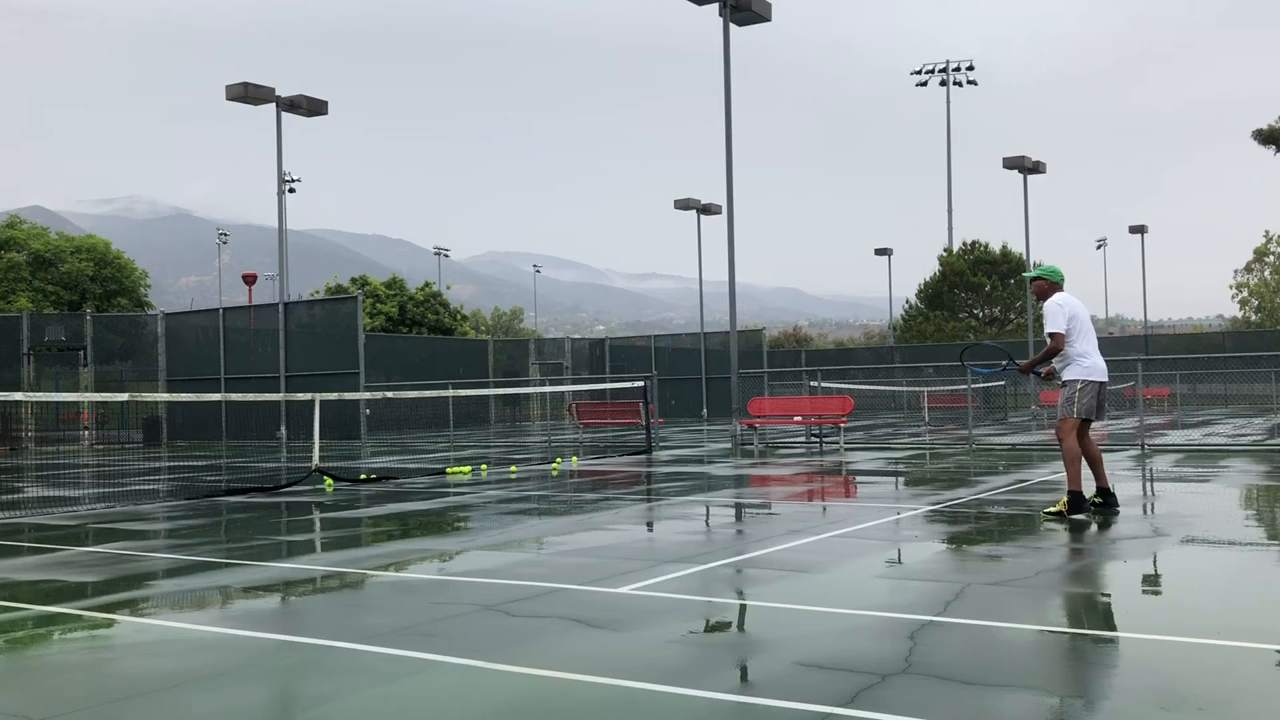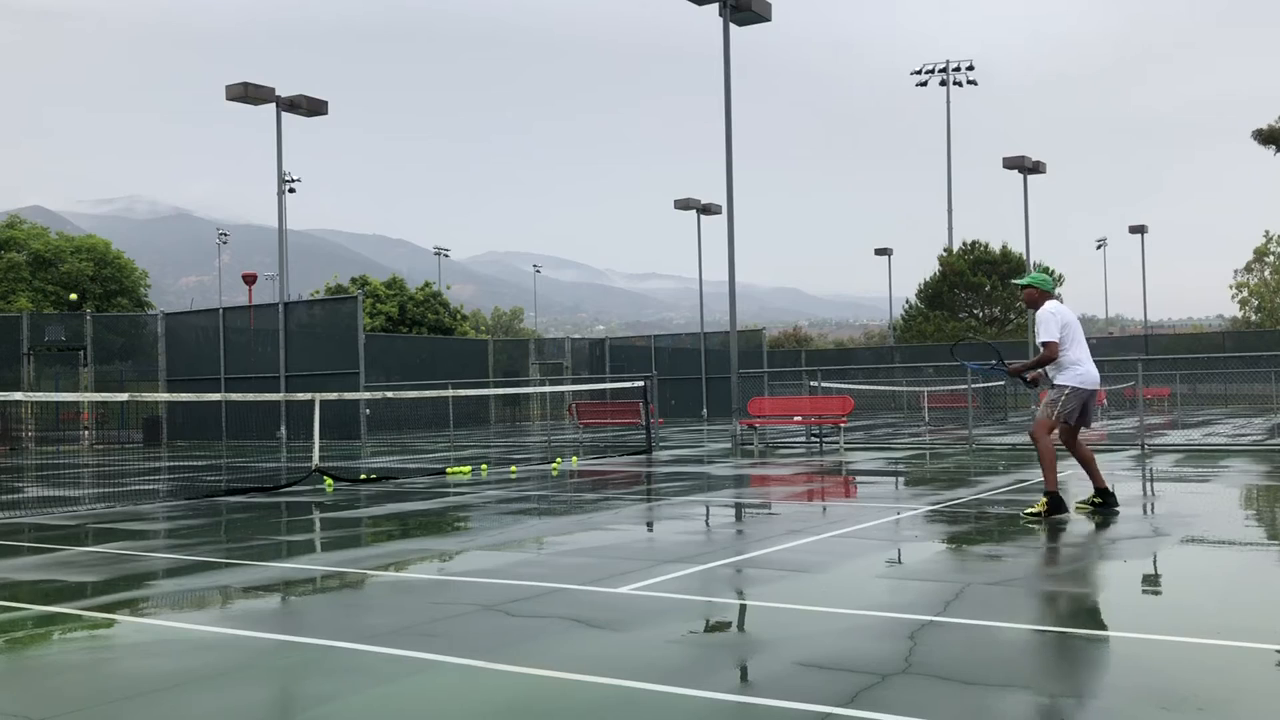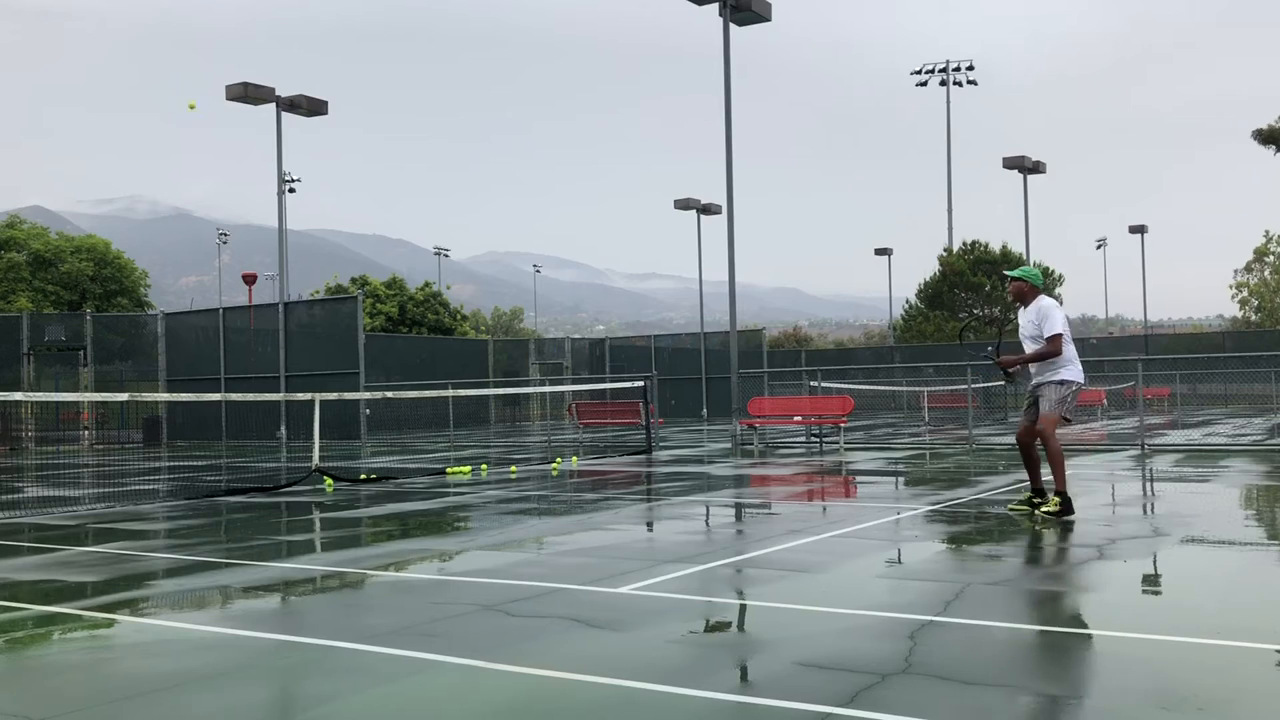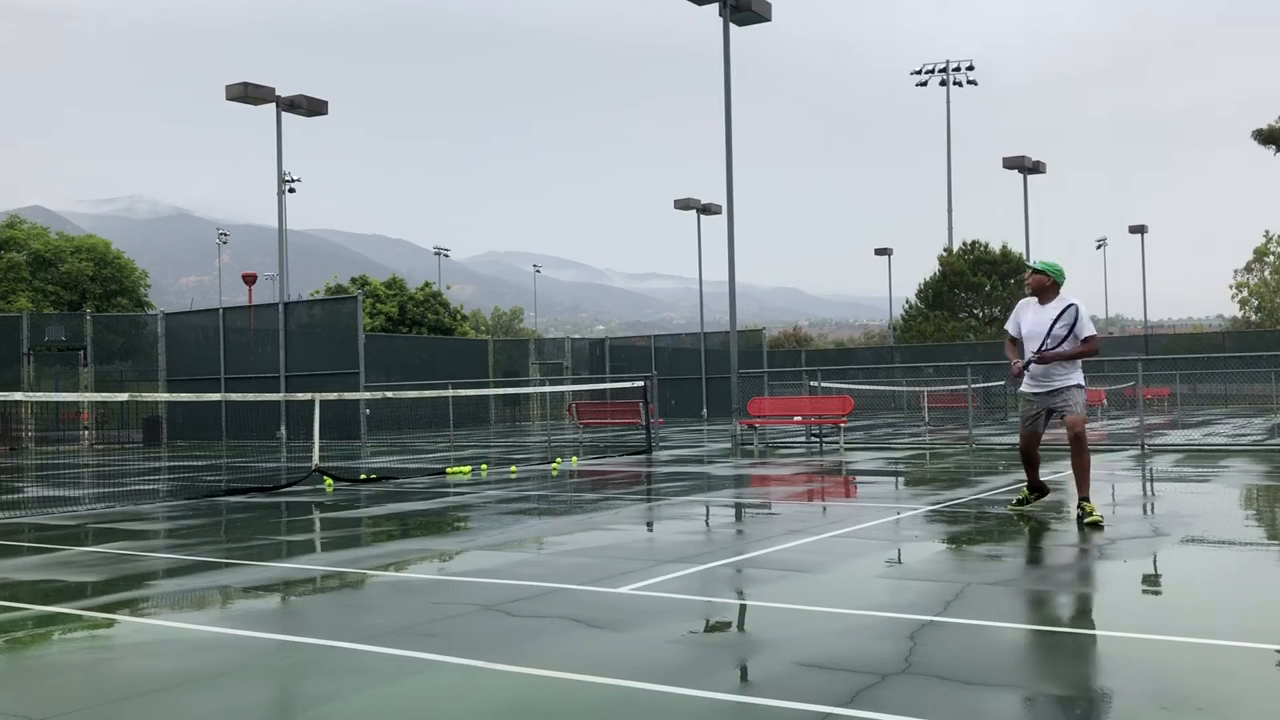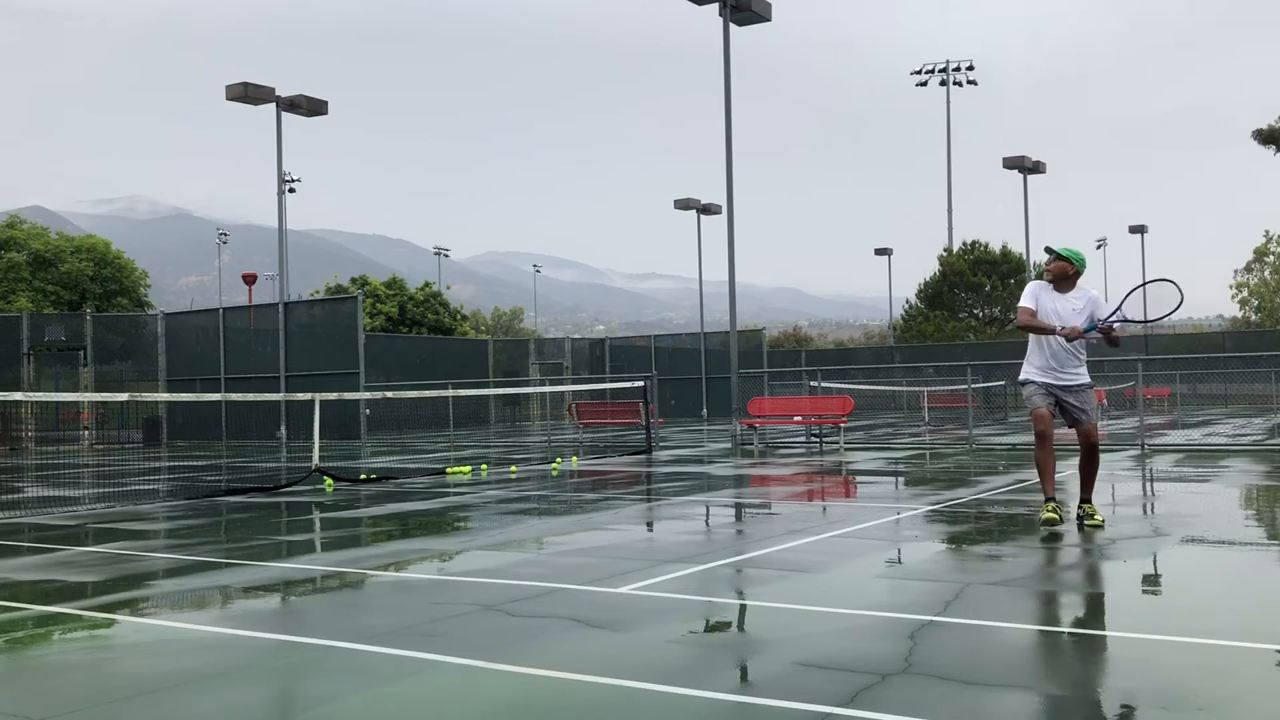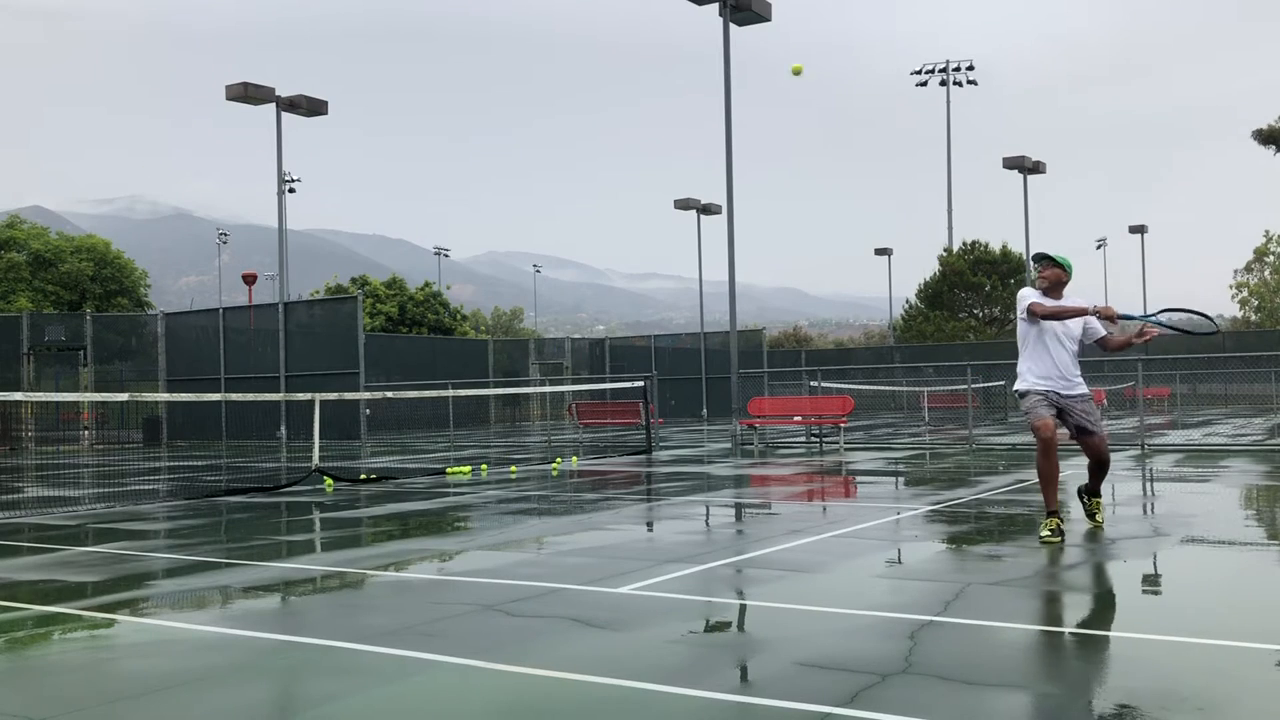
dt=0.3s
person 1, frame 1
left shoulder: (1053, 303)
right shoulder: (1070, 301)
left elbow: (1058, 344)
left wrist: (1031, 364)
right wrist: (1056, 368)
left hip: (1080, 375)
right hip: (1095, 372)
left knee: (1065, 432)
right knee: (1080, 434)
left ankle: (1075, 498)
right ankle: (1105, 496)
person 1, frame 2
left shoulder: (1046, 312)
right shoulder: (1057, 310)
left elbow: (1052, 353)
left wrist: (1022, 368)
right wrist: (1041, 374)
left hip: (1072, 381)
right hip: (1086, 379)
left knee: (1038, 432)
right knee: (1070, 439)
left ankle: (1052, 498)
right ankle: (1103, 495)
person 1, frame 3
left shoulder: (1046, 307)
right shoulder: (1024, 311)
left elbow: (1055, 349)
left wrist: (1016, 360)
right wrist: (1015, 364)
left hip: (1063, 377)
right hip: (1042, 380)
left knee: (1045, 430)
right knee: (1024, 437)
left ankle: (1062, 498)
right ankle: (1037, 494)
person 1, frame 4
left shoulder: (1072, 307)
right shoulder: (1023, 307)
left elbow: (1092, 346)
right elbow: (1010, 342)
left wrist: (1059, 356)
right wrist: (1015, 362)
left hip: (1068, 385)
right hip: (1032, 389)
left knee: (1076, 432)
right knee: (1027, 446)
left ankle: (1084, 503)
right ankle: (1035, 487)
person 1, frame 5
left shoulder: (1091, 299)
right shoulder: (1035, 289)
left elbow: (1113, 341)
right elbow: (1022, 320)
left wrist: (1108, 333)
right wrist: (1060, 330)
left hip: (1076, 381)
right hip: (1037, 379)
left knee: (1090, 440)
right knee: (1043, 429)
left ankle: (1085, 505)
right ankle: (1050, 503)
person 1, frame 6
left shoulder: (1079, 307)
right shoulder: (1030, 297)
left elbow: (1108, 342)
right elbow: (1043, 311)
left wrist: (1135, 338)
right wrist: (1092, 311)
left hip: (1074, 391)
right hip: (1035, 389)
left knee: (1100, 453)
right knee: (1046, 436)
left ankle: (1090, 494)
right ankle: (1052, 516)
